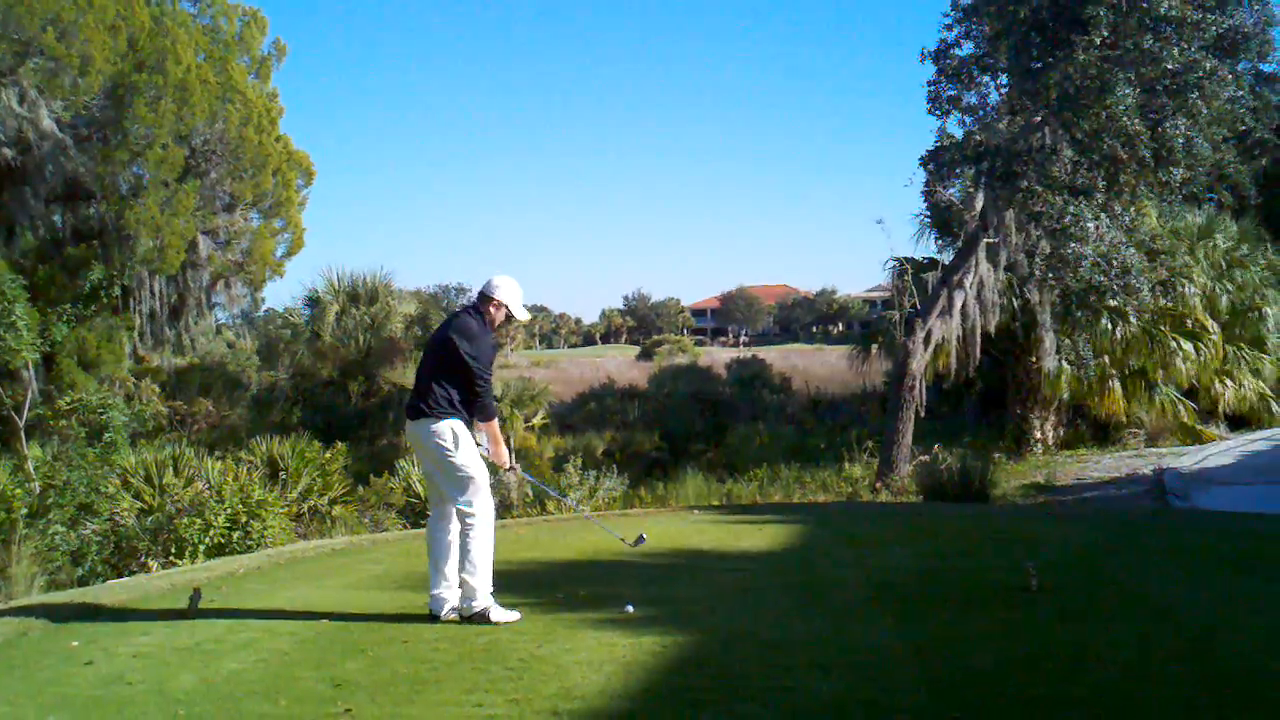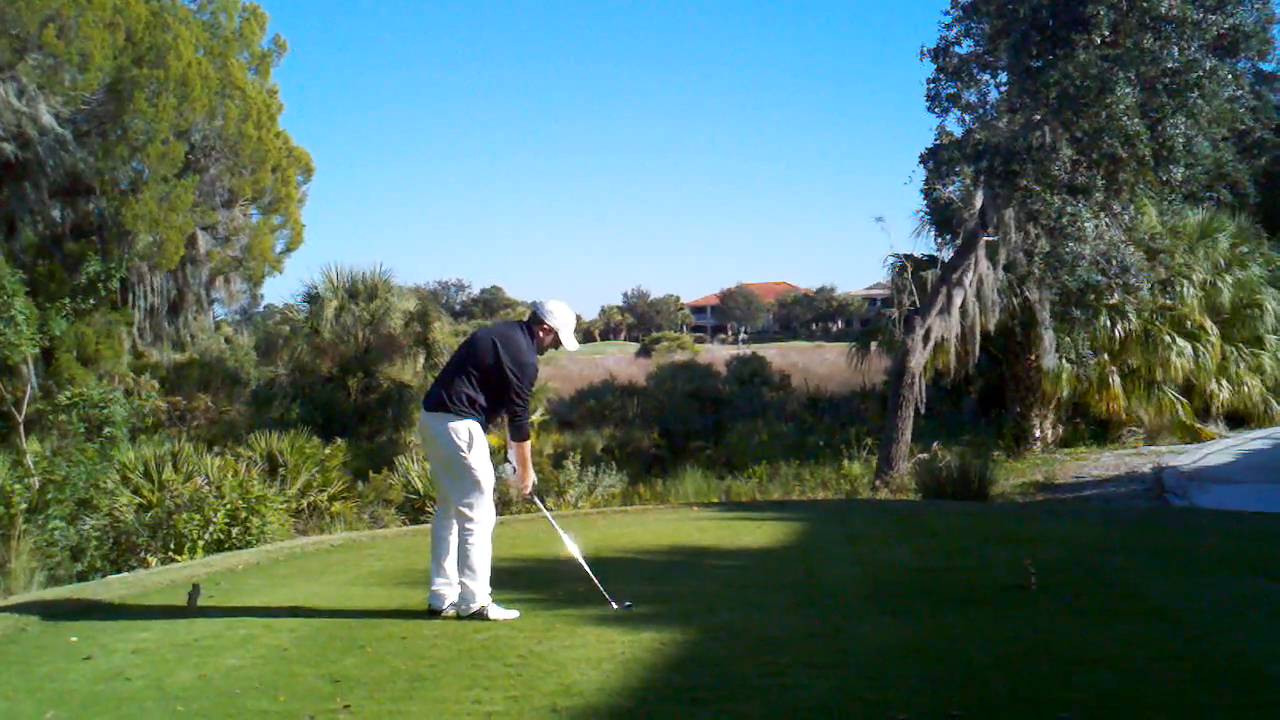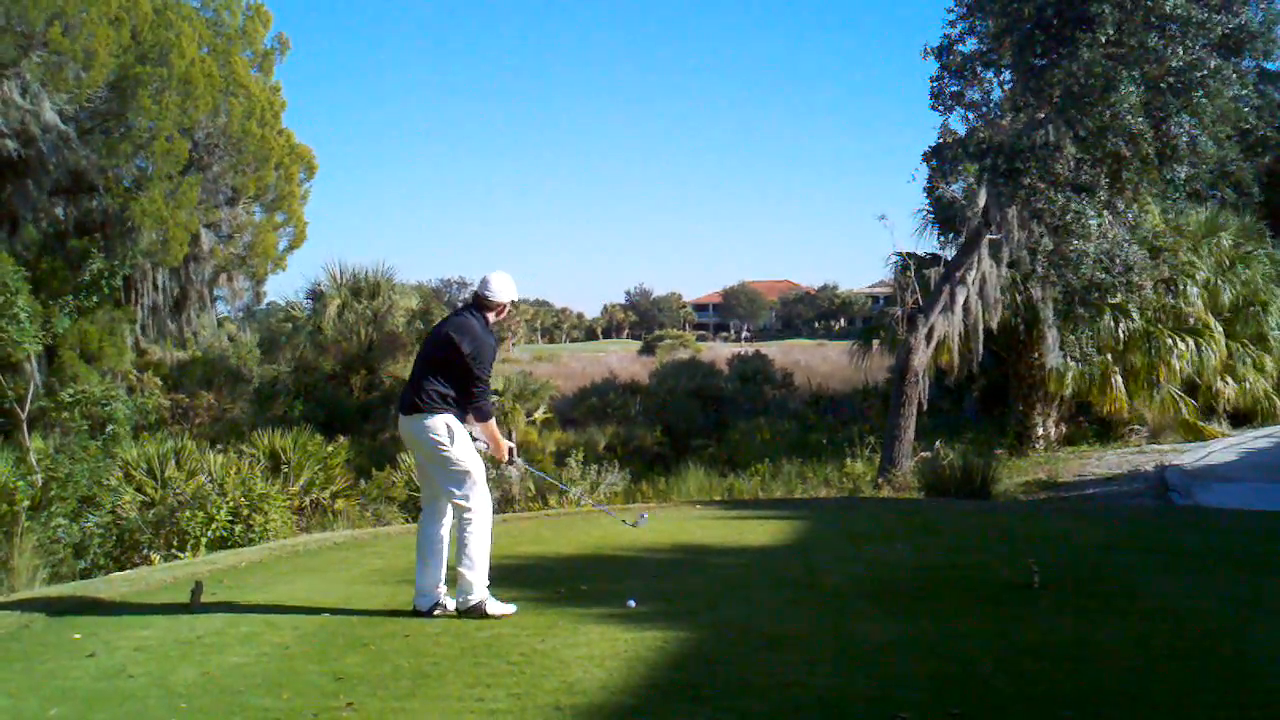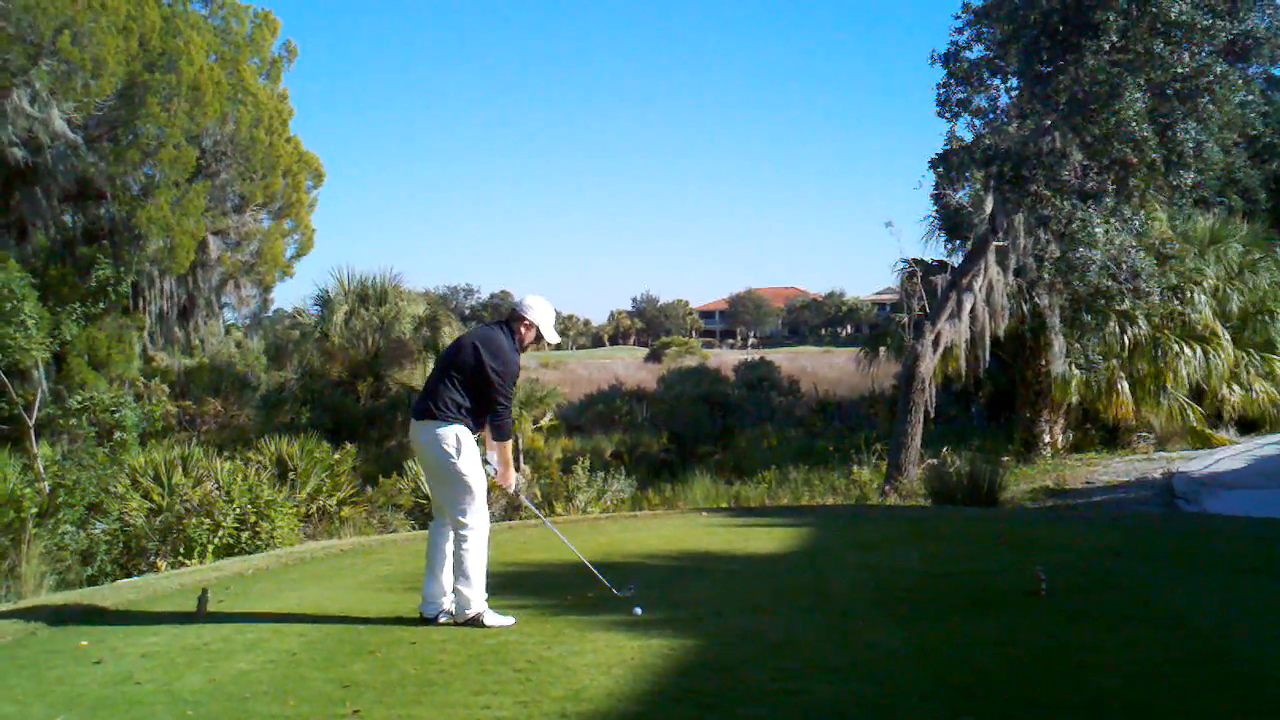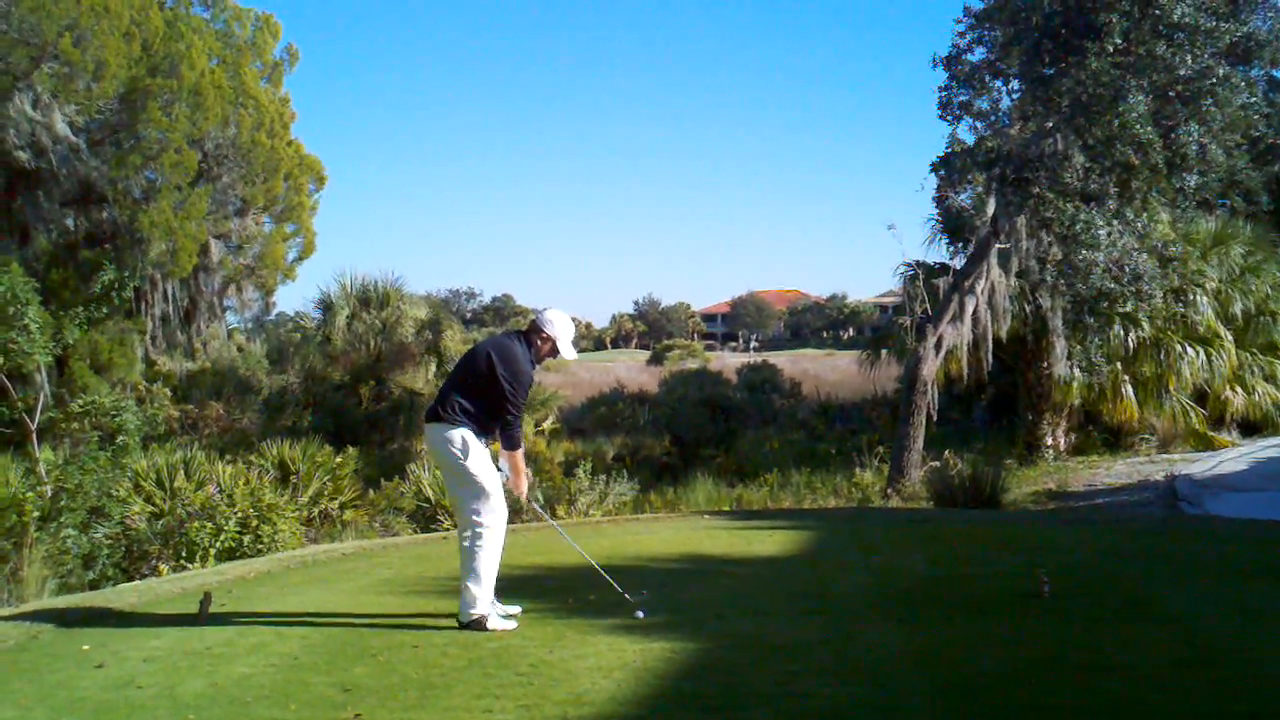
dt=1s
person 1, frame 1
left shoulder: (456, 323)
right shoulder: (476, 335)
right elbow: (481, 397)
left wrist: (485, 437)
right wrist: (498, 445)
left hip: (422, 424)
right hip: (444, 426)
left knee: (443, 514)
right knee: (478, 512)
left ankle: (443, 602)
right ankle: (477, 602)
person 1, frame 2
left shoulder: (502, 333)
right shoulder: (523, 355)
right elbow: (518, 417)
left wrist: (513, 455)
right wrist: (525, 469)
left hip: (433, 418)
right hip: (457, 424)
left knee: (449, 510)
right knee: (477, 515)
left ankle: (443, 597)
right ankle: (475, 602)
person 1, frame 3
left shoulder: (455, 322)
right shoulder: (480, 337)
right elbow: (478, 399)
left wrist: (486, 435)
right wrist: (497, 442)
left hip: (414, 419)
right hip: (437, 421)
left knee: (436, 509)
right knee: (476, 505)
left ankle: (428, 597)
right ankle: (474, 596)
person 1, frame 4
left shoulder: (486, 337)
right shoulder: (504, 353)
right elbow: (501, 414)
left wrist: (493, 451)
right wrist: (507, 467)
left hip: (426, 427)
right hip: (447, 431)
left knee: (446, 519)
right knee: (472, 521)
left ankle: (435, 605)
right ankle: (471, 608)
person 1, frame 5
left shoulder: (505, 345)
right shoulder: (517, 362)
left elbow: (502, 415)
right elbow: (511, 425)
left wrist: (510, 464)
right wrist: (518, 475)
left hip: (446, 430)
right hip: (457, 434)
left knee: (474, 520)
right knee: (490, 517)
left ankle: (482, 599)
right ankle: (475, 610)
